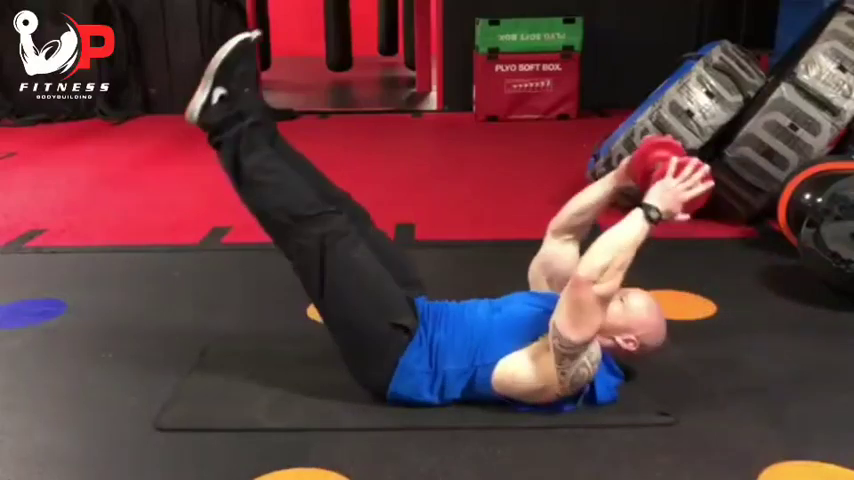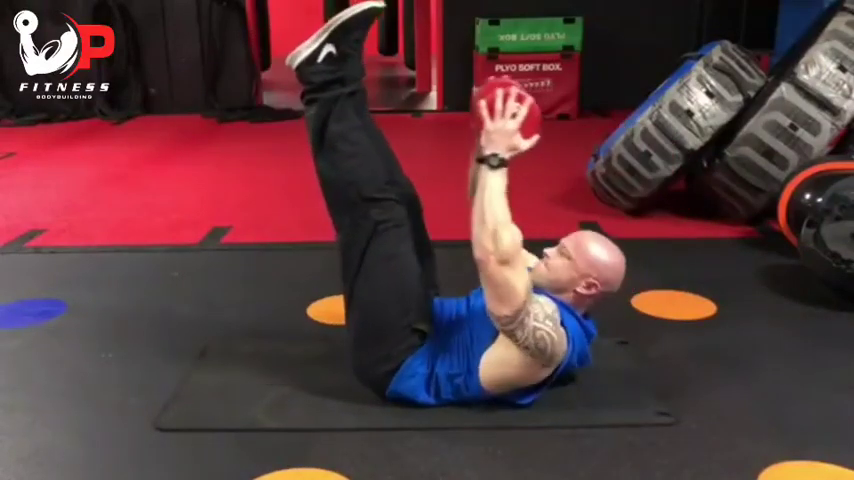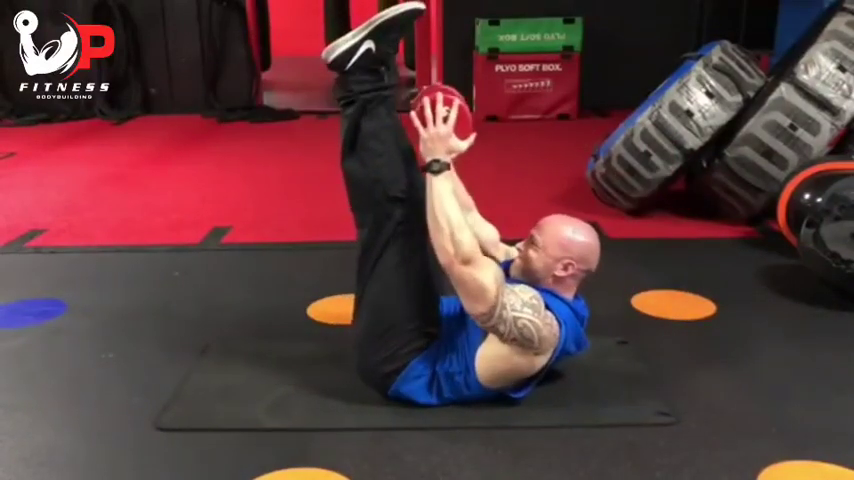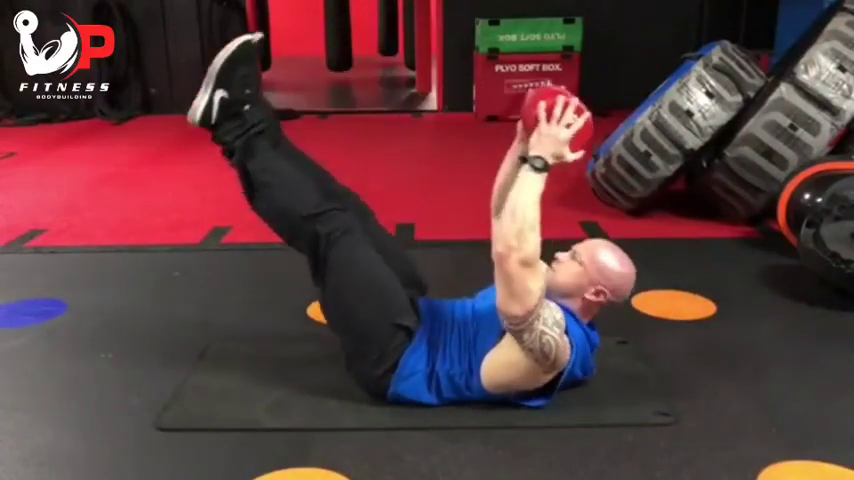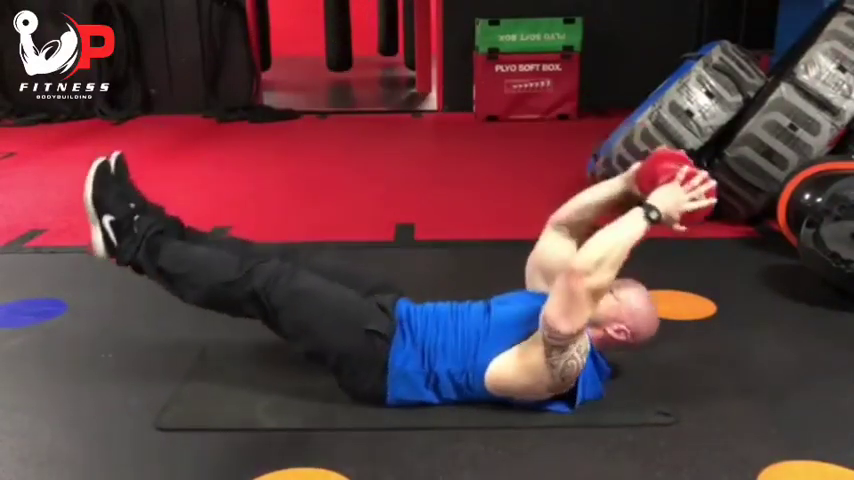
dt=0.7s
person 1, frame 1
left shoulder: (578, 367)
right shoulder: (566, 314)
left elbow: (591, 282)
right elbow: (562, 232)
left wrist: (650, 210)
right wrist: (622, 178)
left hip: (400, 361)
right hip: (421, 322)
left knee: (325, 232)
right knee: (342, 218)
left ankle: (236, 125)
right ankle: (241, 118)
person 1, frame 2
left shoulder: (547, 334)
right shoulder: (546, 290)
left elbow: (492, 256)
right elbow: (495, 227)
left wrist: (494, 159)
right wrist: (488, 145)
left hip: (399, 362)
right hip: (426, 327)
left knee: (377, 213)
right knee: (397, 203)
left ankle: (330, 84)
right ankle: (335, 85)
person 1, frame 3
left shoulder: (537, 324)
right shoulder: (533, 280)
left elbow: (459, 258)
right elbow: (472, 224)
left wrist: (437, 164)
right wrist: (443, 155)
left hip: (401, 362)
left knee: (397, 213)
right knee: (408, 206)
left ankle: (367, 85)
right ankle: (367, 76)
person 1, frame 4
left shoulder: (552, 344)
right shoulder: (554, 304)
left elbow: (513, 254)
right elbow: (503, 219)
left wrist: (536, 162)
right wrist: (525, 145)
left hip: (396, 361)
right hip: (420, 325)
left knee: (331, 230)
right knee: (347, 214)
left ankle: (241, 131)
right ankle: (245, 122)
person 1, frame 5
left shoulder: (566, 364)
right shoulder: (557, 309)
left elbow: (583, 272)
right elbow: (562, 227)
left wrist: (650, 214)
right wrist: (628, 184)
left hip: (388, 359)
right hip: (399, 317)
left knee: (269, 287)
right knee: (285, 264)
left ankle: (136, 243)
right ankle: (150, 232)
